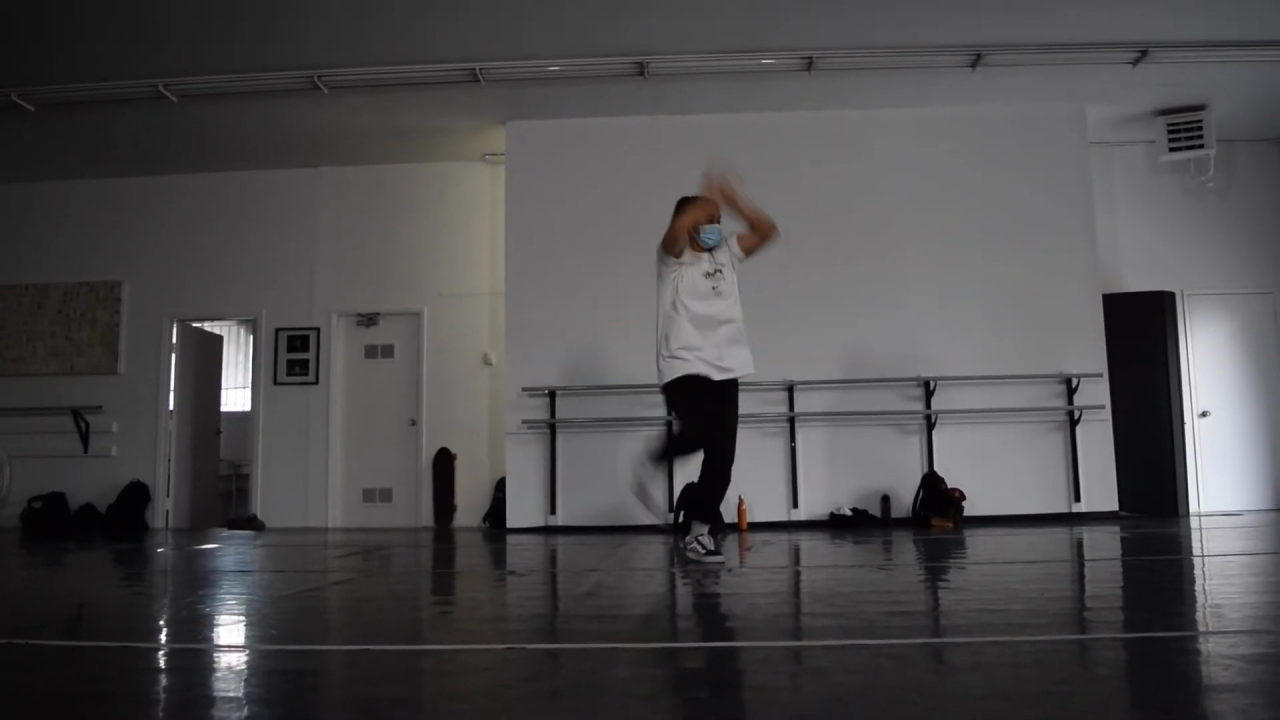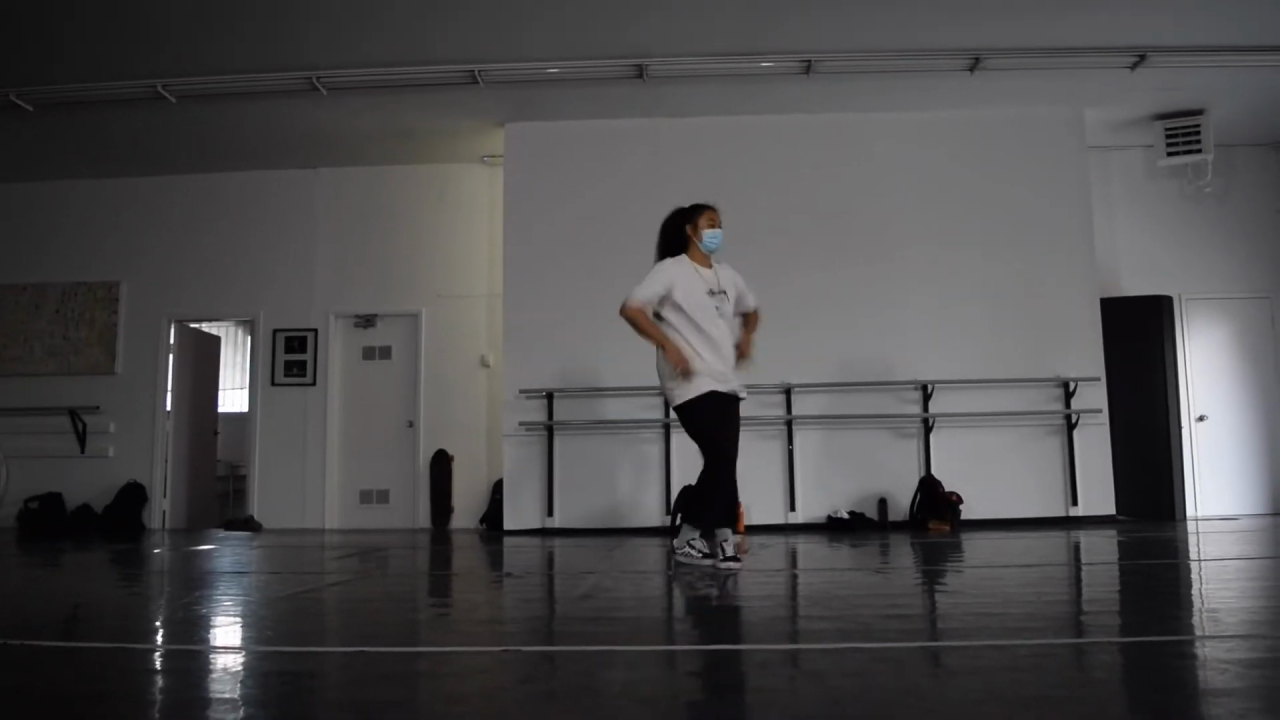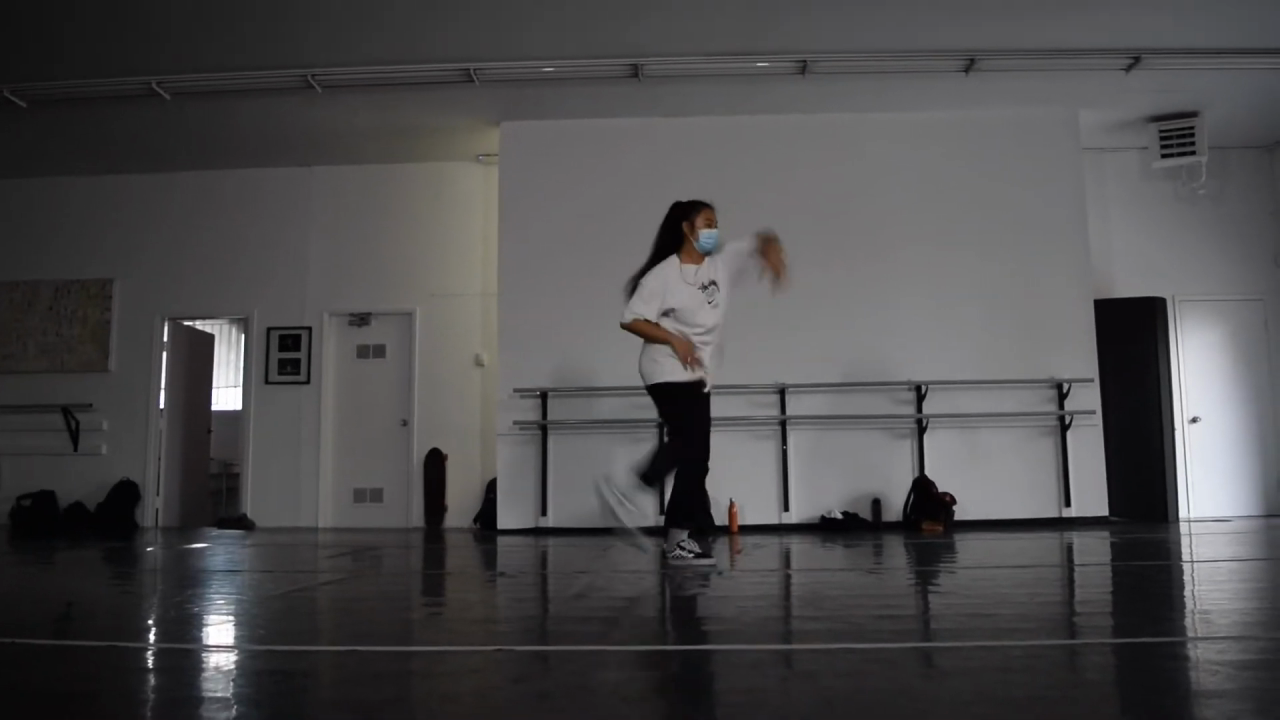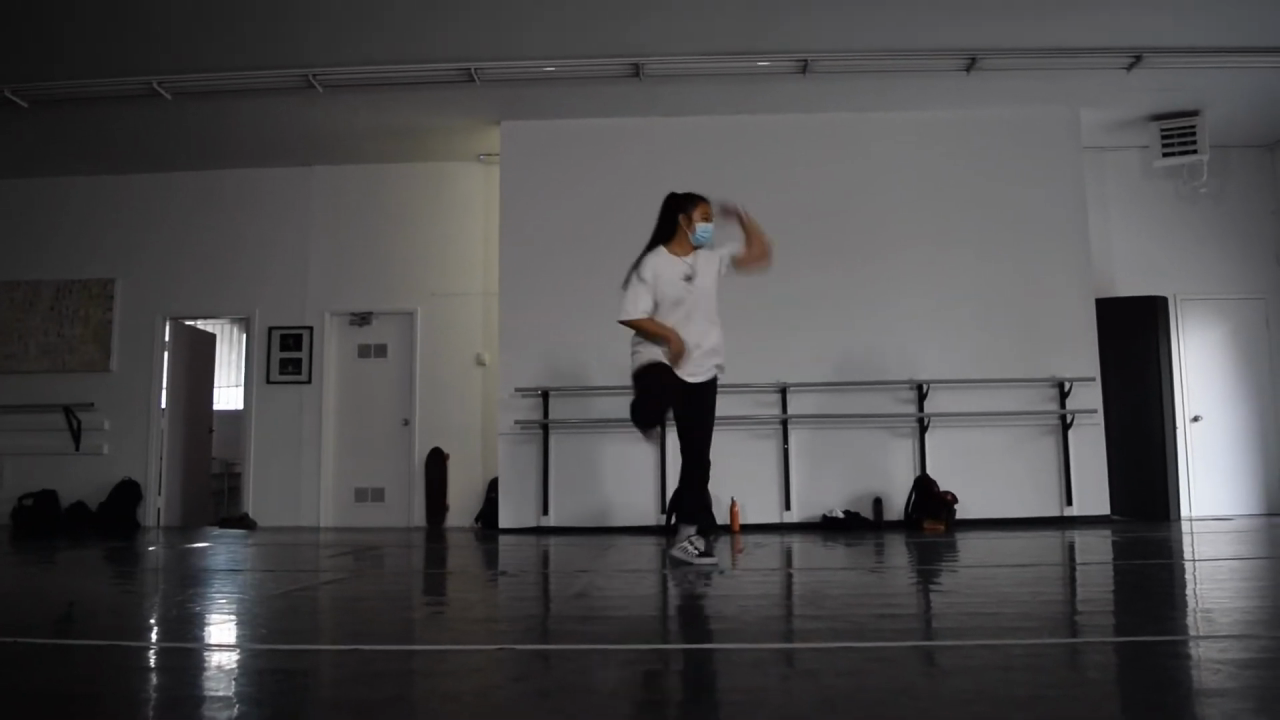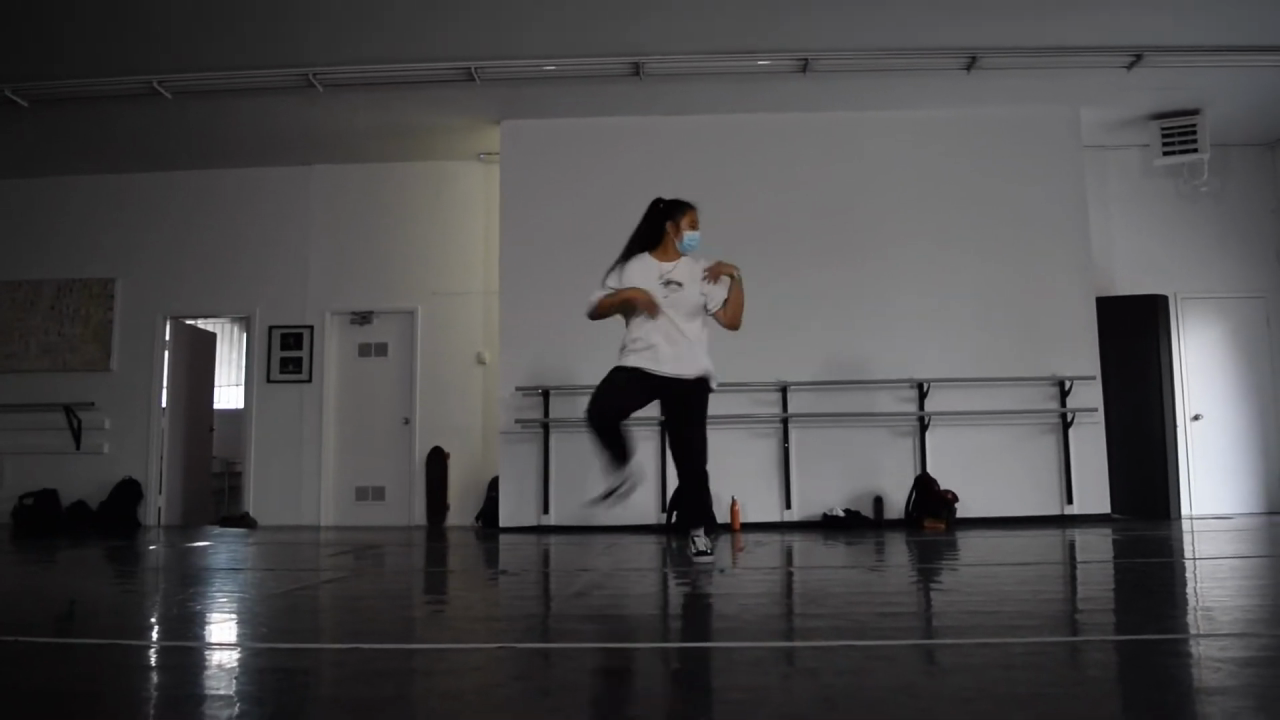
dt=0.2s
person 1, frame 1
left shoulder: (726, 250)
right shoulder: (676, 254)
left elbow: (767, 230)
right elbow: (676, 236)
left wrist: (733, 198)
right wrist: (707, 192)
left hip: (725, 367)
right hip: (684, 366)
left knee: (721, 453)
right knee: (694, 436)
left ankle: (699, 534)
right ankle: (652, 465)
person 1, frame 2
left shoulder: (727, 275)
right shoulder: (669, 270)
left elbow: (750, 310)
right elbow: (630, 308)
left wrist: (746, 336)
right wrist: (668, 344)
left hip: (724, 383)
right hip: (689, 382)
left knee: (722, 462)
right knee: (722, 458)
left ankle: (688, 537)
right ankle: (724, 538)
person 1, frame 3
left shoulder: (726, 258)
right shoulder: (664, 275)
left elbow: (767, 240)
right elbow: (631, 320)
left wrist: (772, 253)
right wrist: (676, 340)
left hip: (701, 375)
right hip: (670, 372)
left knee: (696, 457)
right knee: (689, 445)
left ankle: (679, 538)
right ankle: (630, 492)
person 1, frame 4
left shoulder: (714, 258)
right shoulder: (652, 264)
left elbow: (763, 254)
right elbow: (630, 316)
left wrist: (741, 216)
right wrist: (665, 334)
left hip: (702, 368)
right hip: (659, 361)
left knee: (697, 454)
right knee: (649, 408)
left ankle: (688, 535)
person 1, frame 5
left shoulder: (703, 273)
right shoulder: (634, 268)
left elbow: (732, 322)
right elbow: (596, 311)
left wrist: (734, 276)
right wrist: (623, 296)
left hip: (690, 373)
right hip: (641, 364)
left knee: (690, 458)
right knee: (602, 411)
left ankle: (698, 533)
right ankle: (625, 471)
